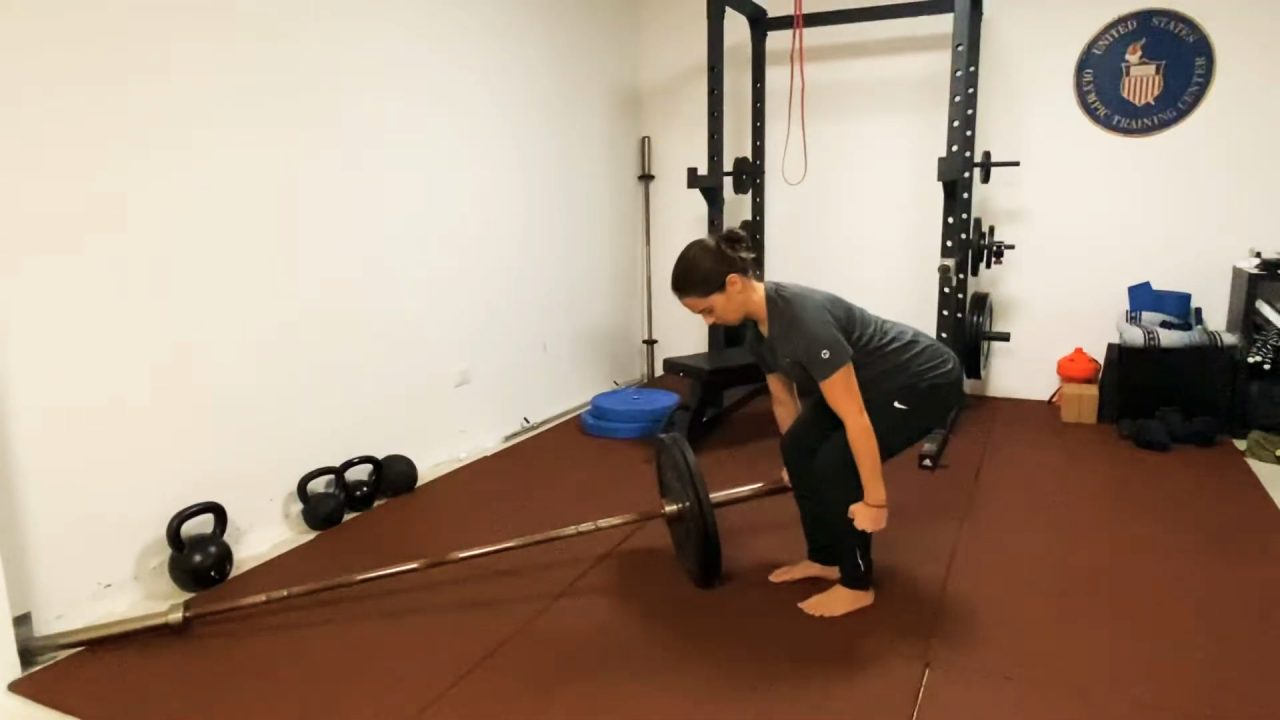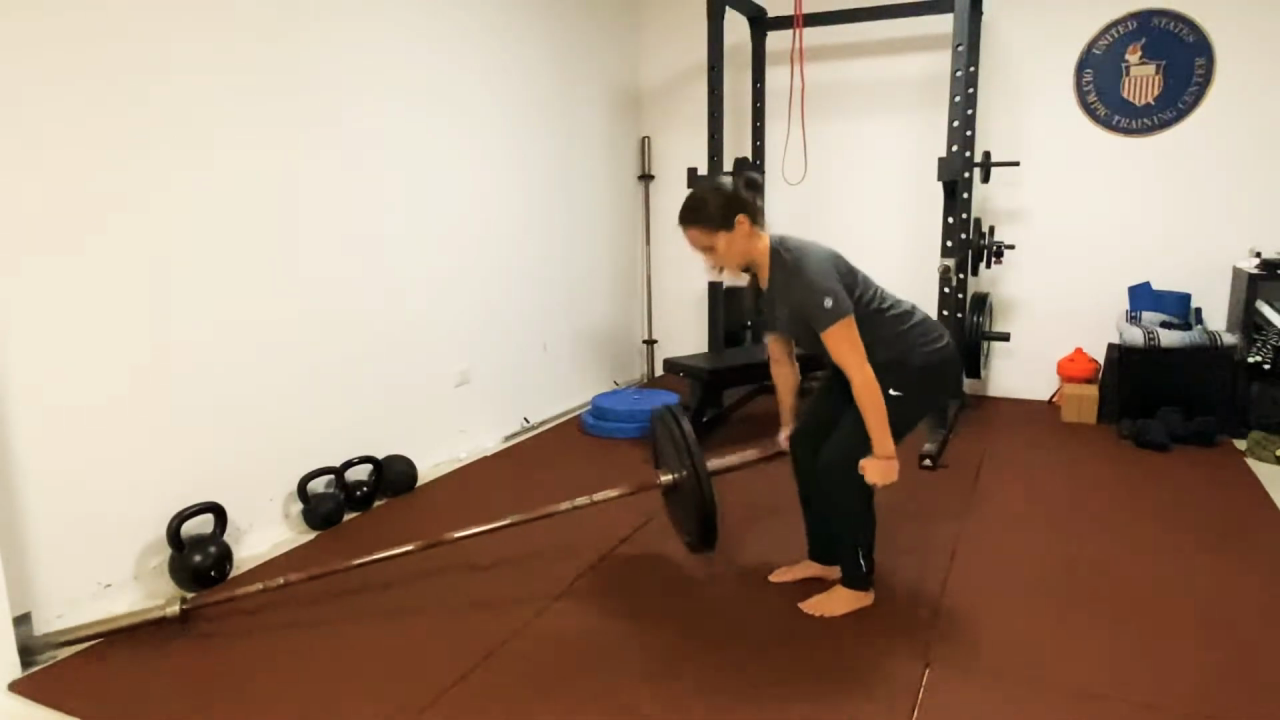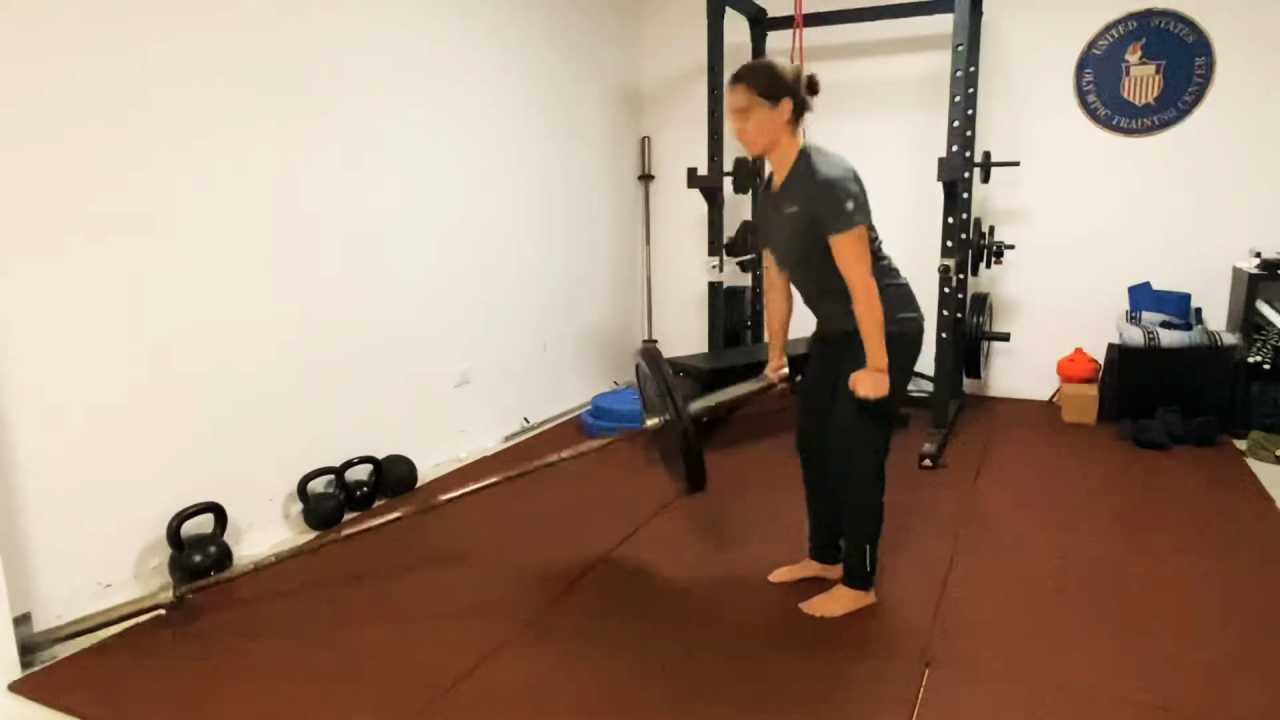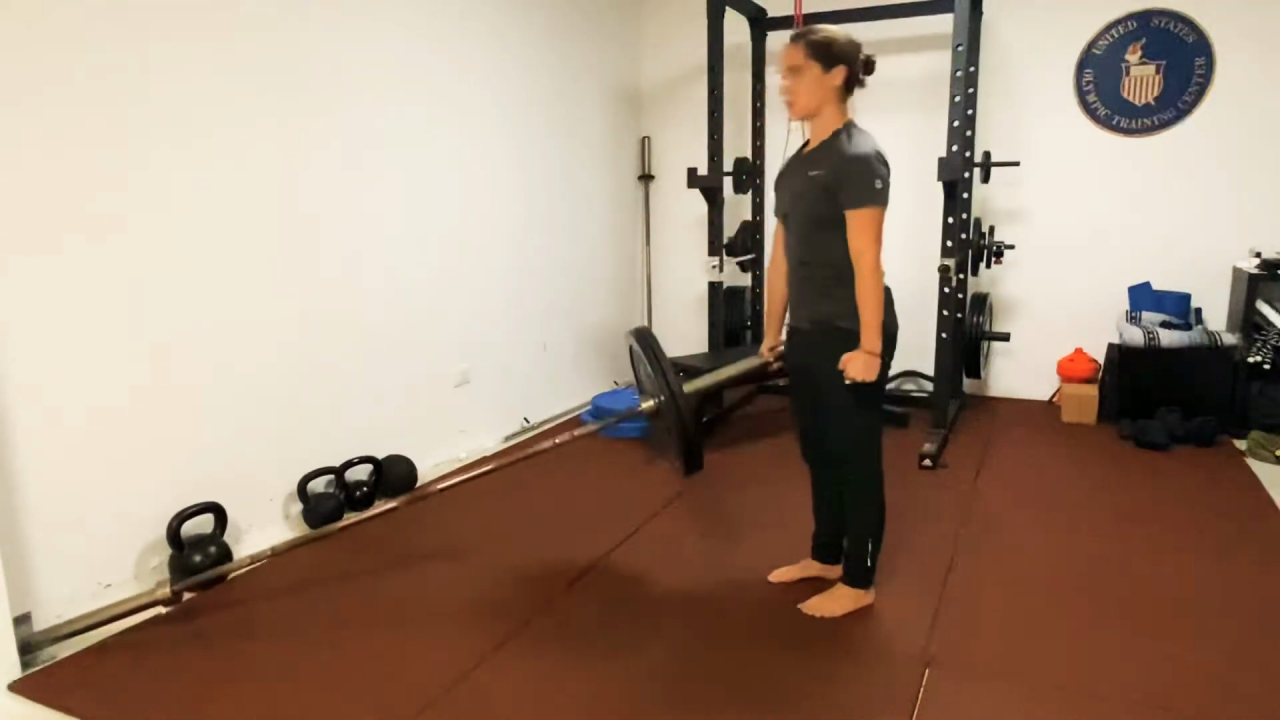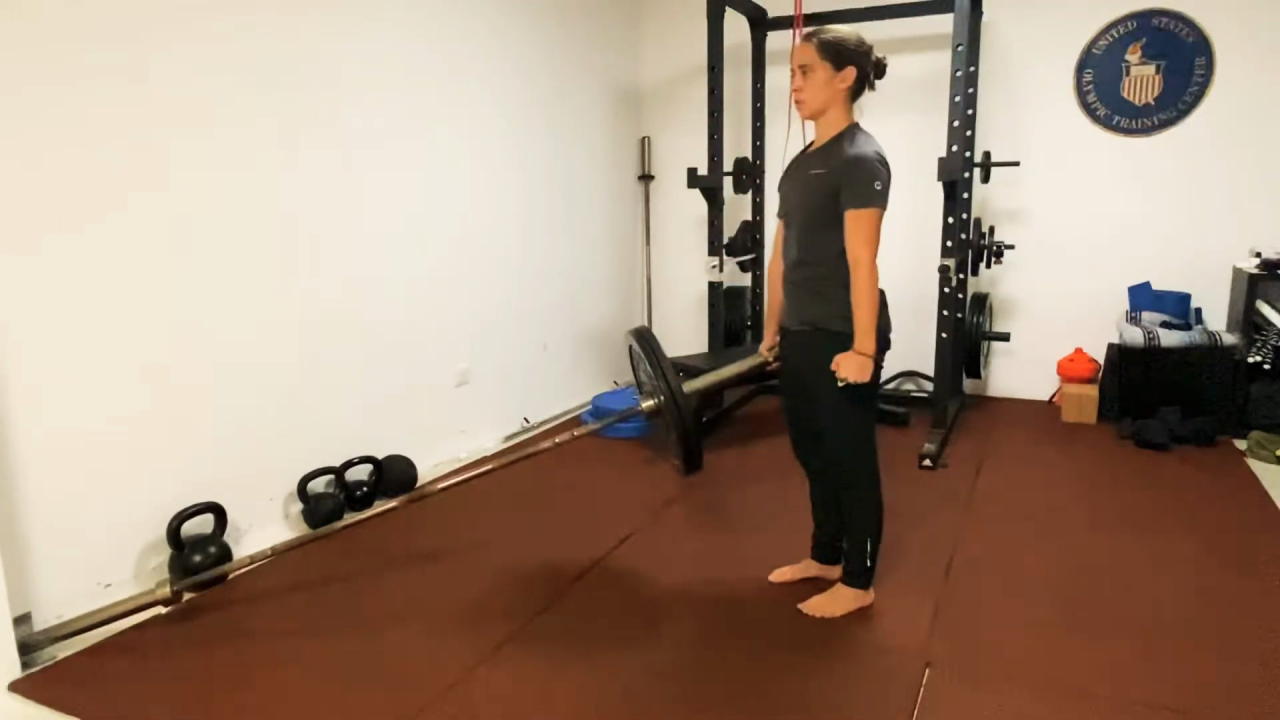
dt=0.3s
person 1, frame 1
left shoulder: (803, 319)
right shoulder: (758, 326)
left elbow: (855, 419)
right elbow: (784, 398)
left wrist: (875, 499)
right wrist: (792, 458)
left hip: (927, 382)
right hip: (879, 380)
left knee: (834, 466)
right knee: (799, 449)
left ankle: (856, 585)
right ankle: (823, 558)
person 1, frame 2
left shoulder: (805, 273)
right shoulder: (762, 281)
left elbow: (858, 371)
right elbow: (782, 360)
left wrist: (884, 453)
right wrist: (788, 425)
left hip: (918, 361)
right hip: (873, 363)
left knee: (842, 462)
right knee: (808, 448)
left ankle: (857, 586)
right ankle: (824, 559)
person 1, frame 3
left shoulder: (828, 181)
right shoulder: (767, 195)
left elbow: (862, 282)
right elbow: (775, 283)
left wrist: (876, 367)
right wrist: (776, 355)
left hip: (886, 328)
right hip: (836, 331)
left knee: (853, 455)
right knee: (812, 443)
left ankle: (859, 584)
right ankle: (824, 557)
person 1, frame 4
left shoulder: (858, 157)
right shoulder: (798, 162)
left elbow: (867, 262)
right elbow: (782, 255)
left wrist: (870, 348)
right wrist: (772, 333)
left hip: (849, 337)
right hip: (807, 333)
left knee: (854, 457)
right knee: (819, 452)
left ankle: (859, 583)
right ankle: (825, 557)
person 1, frame 5
left shoulder: (861, 159)
right shoulder: (803, 161)
left elbow: (863, 263)
left wrist: (864, 349)
right wrist: (771, 331)
left hip: (841, 339)
right hip: (799, 335)
left knee: (849, 458)
right knee: (813, 453)
left ankle: (858, 583)
right ankle: (825, 556)
